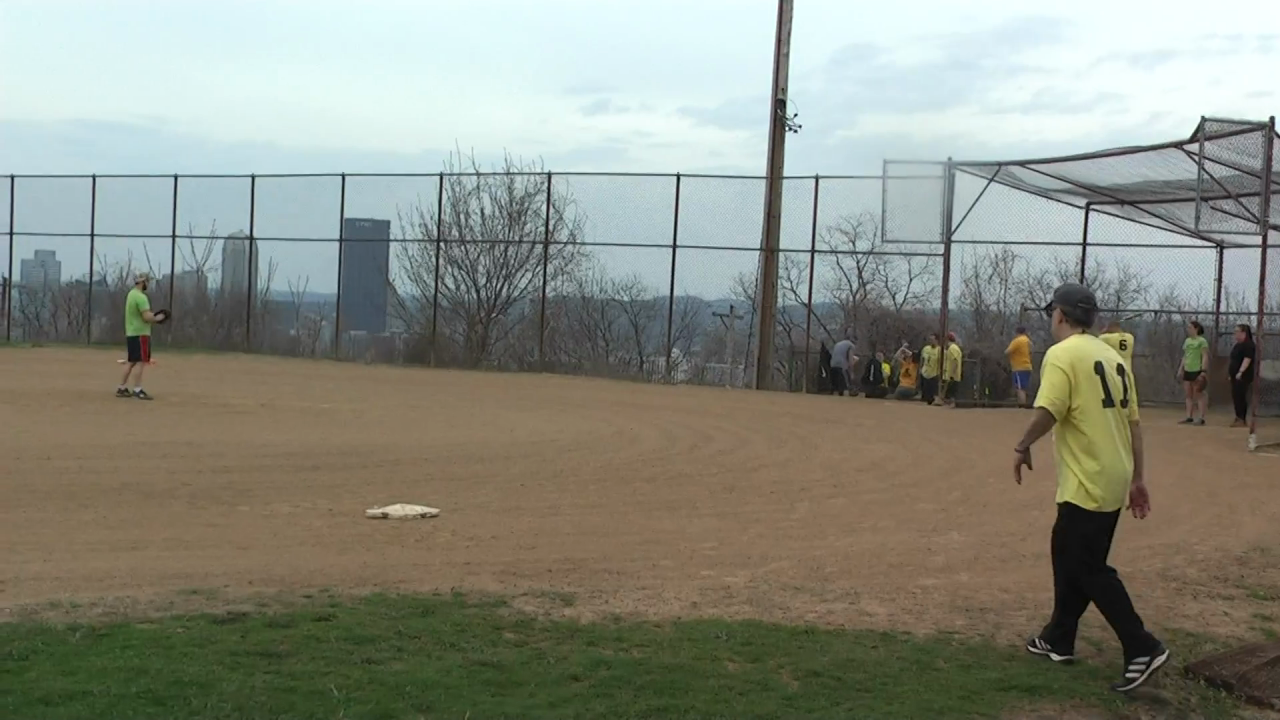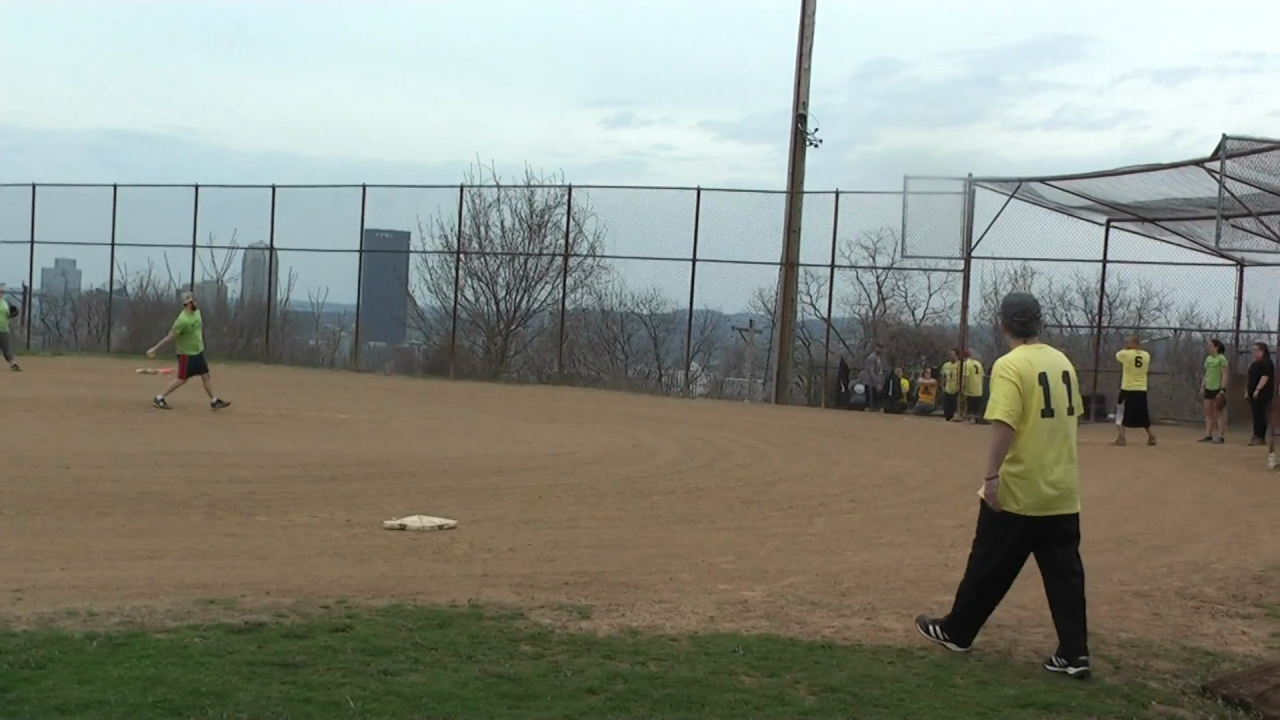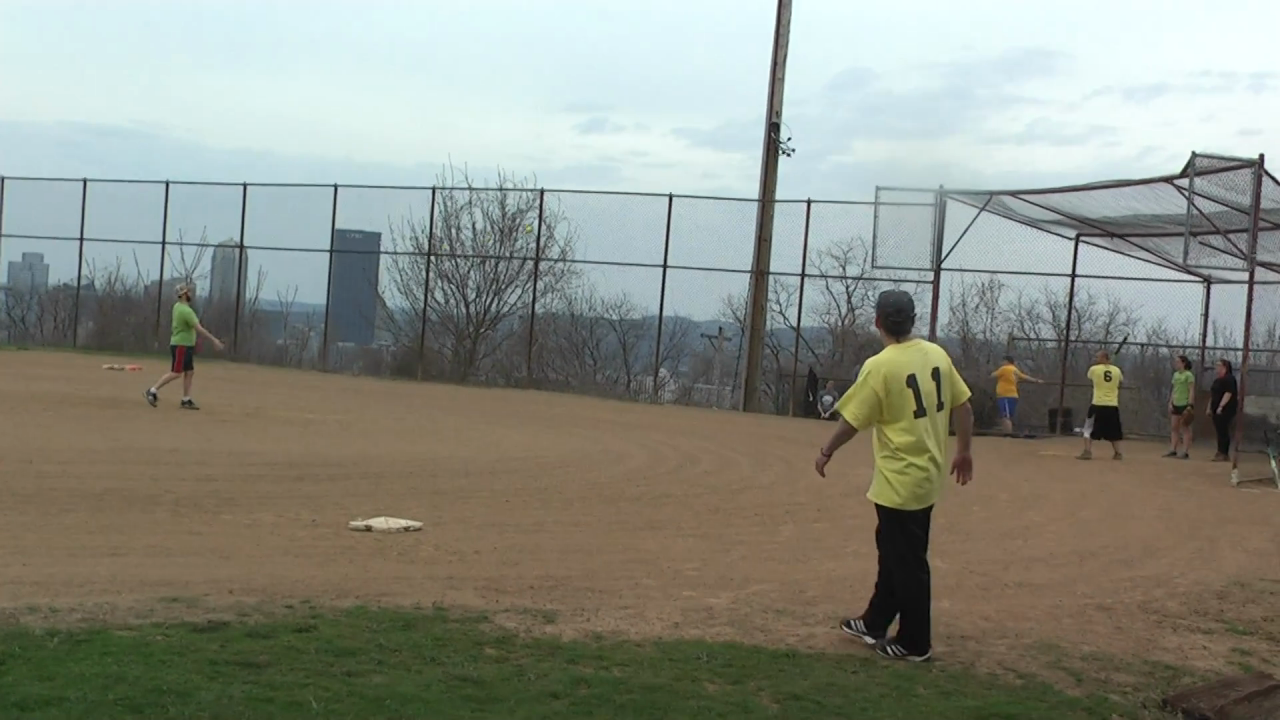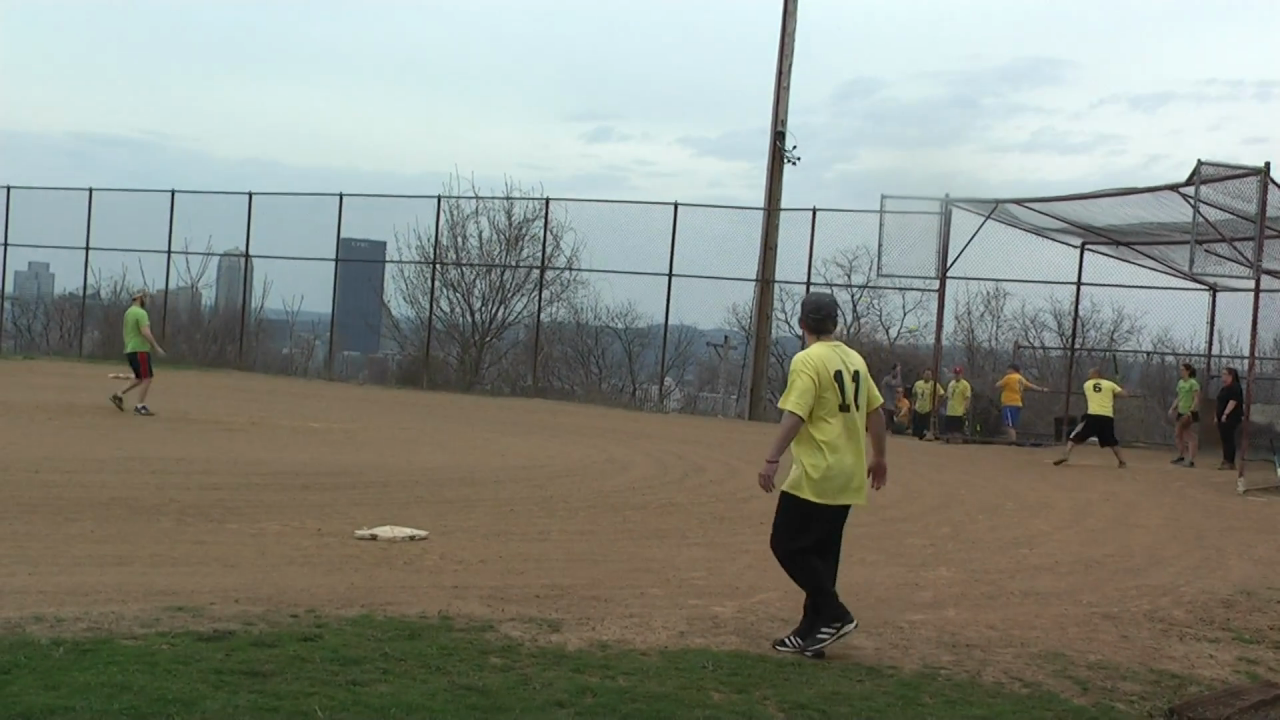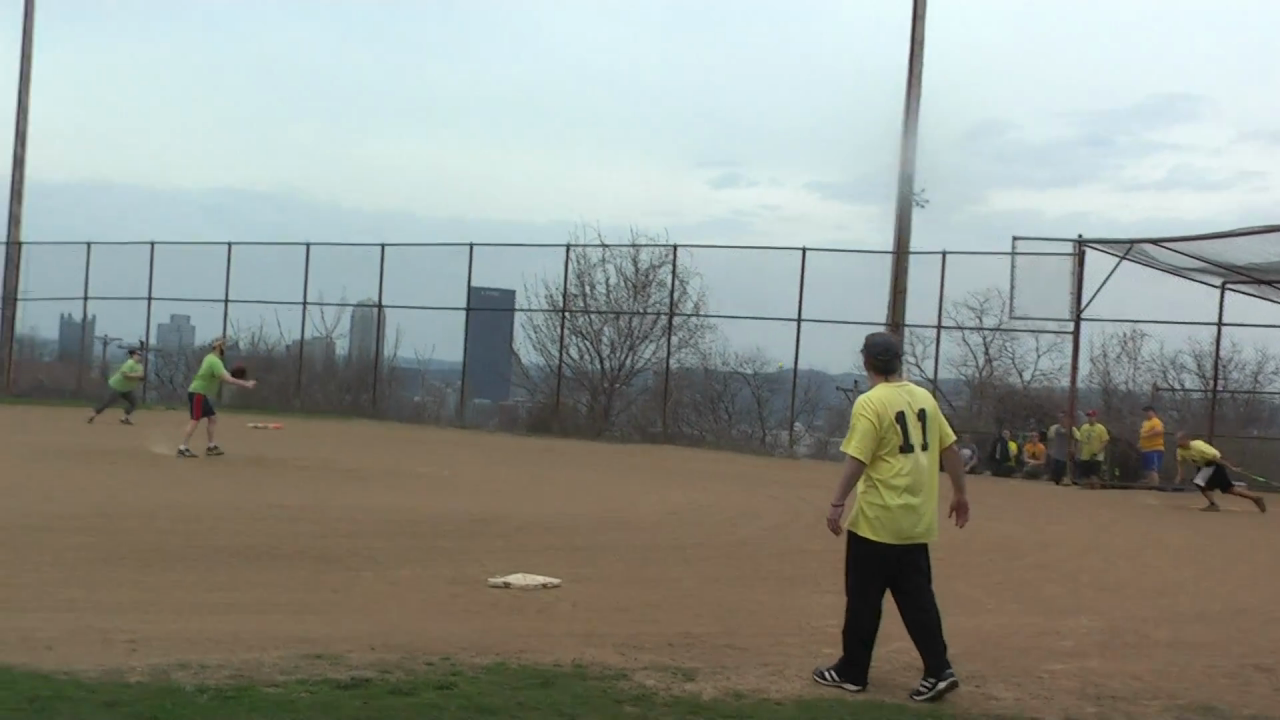
dt=0.7s
person 1, frame 1
left shoulder: (1062, 353)
right shoulder: (1112, 354)
left elbow: (1048, 412)
right elbow: (1131, 420)
left wrist: (1022, 447)
right wrist: (1137, 478)
left hip: (1086, 481)
right hip: (1116, 479)
left knee: (1087, 568)
right knee: (1070, 555)
left ankle: (1141, 647)
right ankle: (1058, 639)
person 1, frame 2
left shoulder: (1009, 365)
right shoulder: (1061, 361)
left elbow: (1005, 425)
left wrist: (991, 476)
left hip: (1018, 487)
right hip: (1061, 490)
left knee: (989, 564)
right knee: (1064, 571)
left ankle: (957, 630)
right ankle: (1075, 651)
person 1, frame 3
left shoulder: (879, 366)
right shoulder: (937, 354)
left elbow: (853, 421)
right elbow: (961, 406)
left wrist: (826, 451)
right wrist: (963, 451)
left hip: (899, 480)
right hip: (929, 474)
left knee: (905, 561)
right knee: (894, 550)
left ankle: (914, 641)
right ankle: (875, 623)
person 1, frame 4
left shoulder: (807, 360)
right shoulder: (854, 358)
left elbow: (794, 416)
right elbow: (875, 411)
left wrist: (771, 460)
right wrist: (878, 456)
left hip: (815, 476)
right hip: (847, 476)
left knee: (788, 545)
right knee: (821, 552)
left ankle: (833, 615)
right ankle: (812, 633)
person 1, frame 5
left shoulder: (869, 402)
right shoulder: (924, 397)
left elbow: (856, 460)
right elbow: (950, 450)
left wrist: (837, 504)
right wrist: (959, 494)
left hip: (879, 519)
right hip: (917, 521)
left knee: (863, 598)
right knee: (918, 599)
left ankle: (852, 673)
right ankle: (939, 671)
